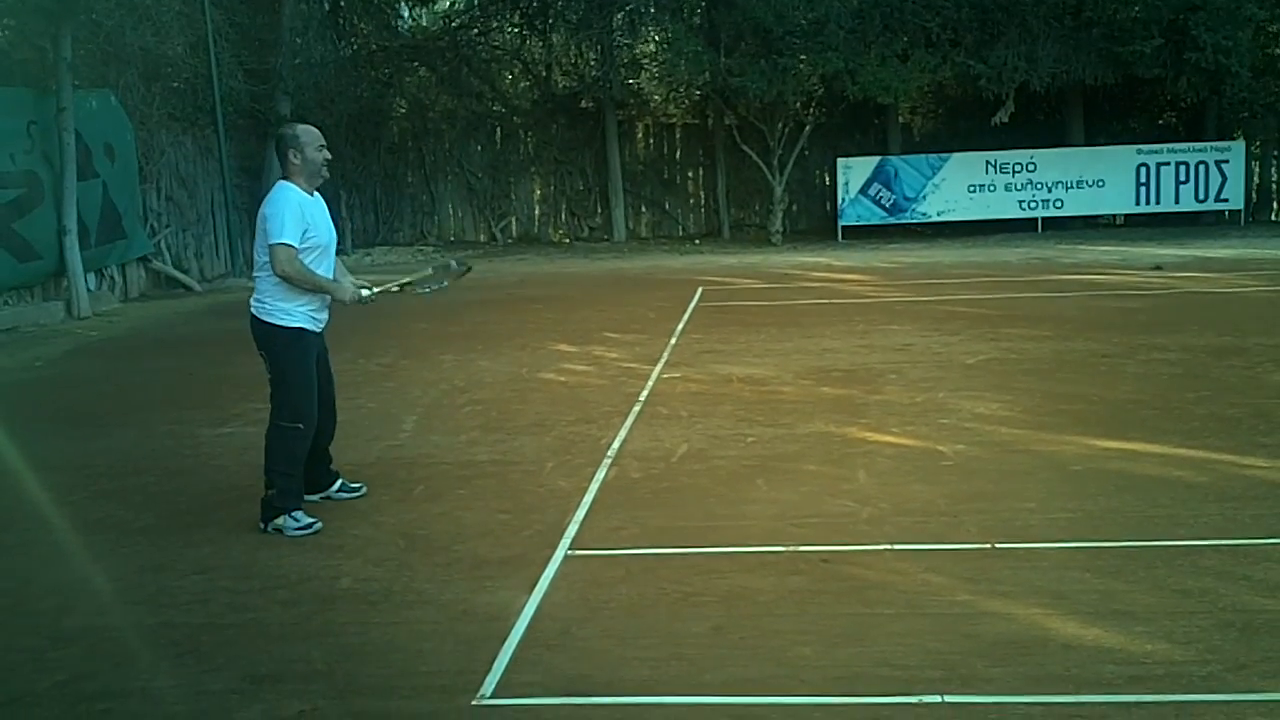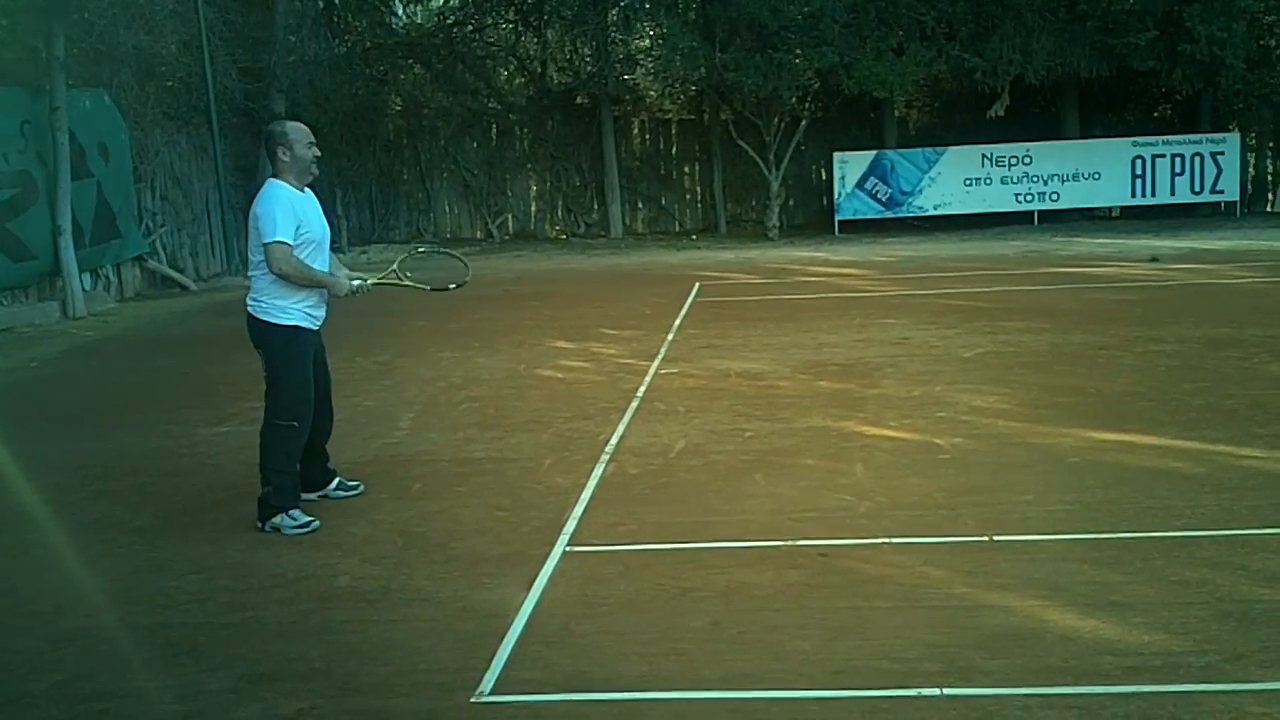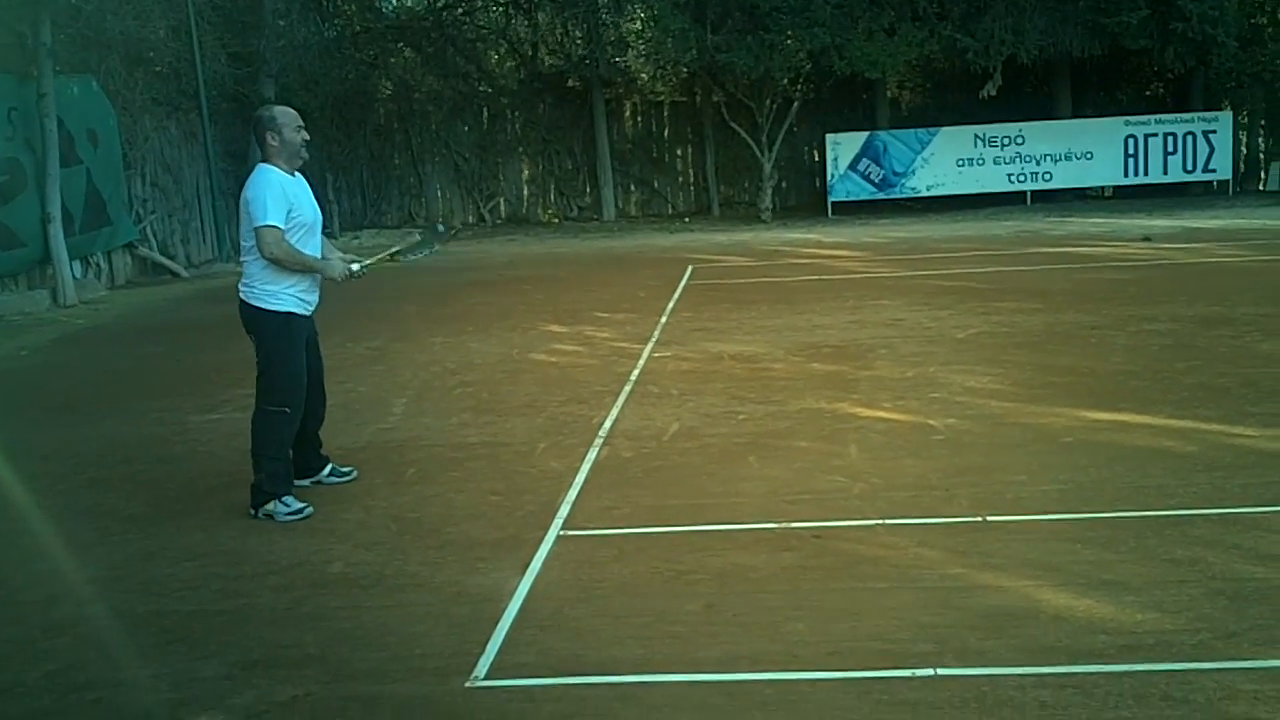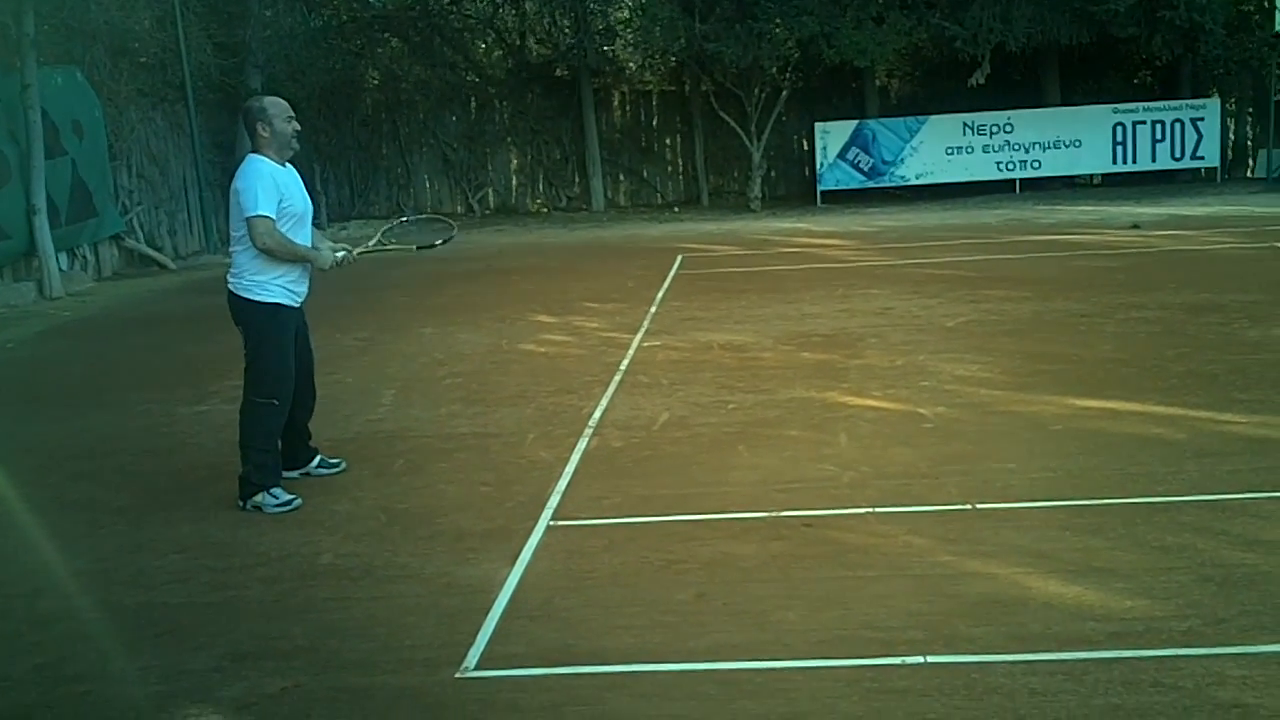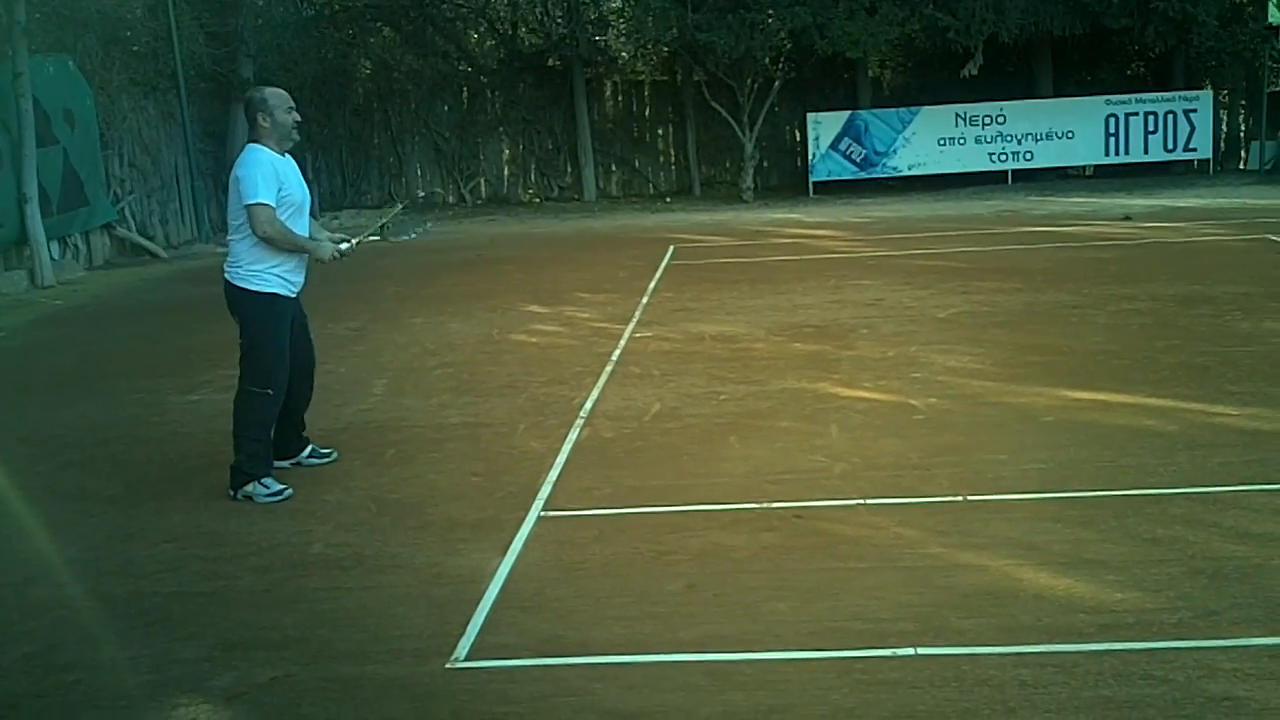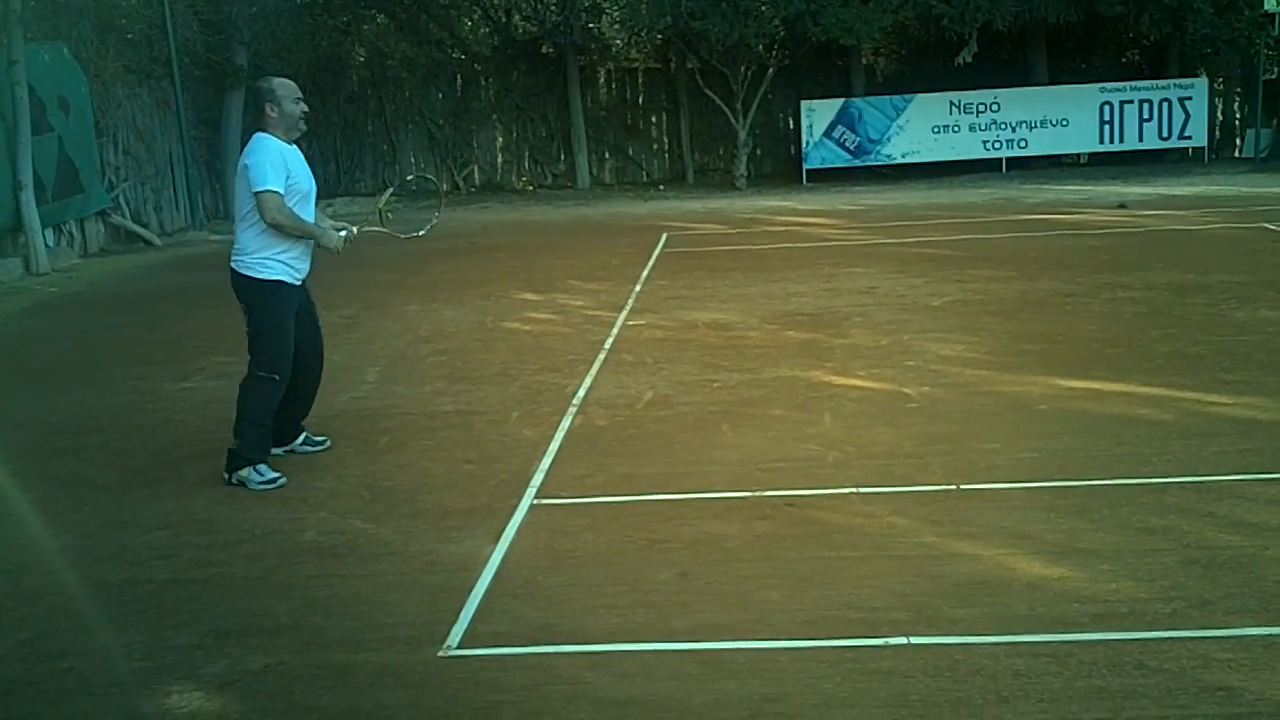
dt=0.2s
person 1, frame 1
left shoulder: (314, 200)
right shoulder: (286, 201)
right elbow: (285, 265)
left wrist: (348, 280)
right wrist: (334, 289)
left hip: (306, 325)
right hip: (282, 326)
left knee: (322, 409)
right knee: (295, 416)
left ankle: (318, 480)
right ankle: (279, 509)
person 1, frame 2
left shoulder: (305, 196)
right shoulder: (276, 199)
right elbow: (281, 263)
left wrist: (343, 273)
right wrist: (330, 282)
left hip: (304, 323)
right hip: (279, 324)
left knee: (318, 407)
right knee: (289, 414)
left ankle: (315, 479)
right ankle: (276, 508)
person 1, frame 3
left shoulder: (296, 180)
right shoulder: (267, 183)
right elbow: (272, 248)
left wrist: (337, 257)
right wrist: (323, 266)
left hip: (296, 309)
right hip: (272, 310)
left knee: (311, 393)
right knee: (280, 400)
left ankle: (309, 465)
right ankle: (269, 494)
person 1, frame 4
left shoulder: (286, 171)
right shoulder: (257, 173)
right elbow: (264, 237)
left wrist: (327, 246)
right wrist: (314, 257)
left hip: (286, 300)
right hip: (261, 302)
left knee: (300, 384)
right knee: (269, 393)
left ankle: (297, 456)
right ankle: (257, 486)
person 1, frame 5
left shoulder: (284, 161)
right shoulder: (257, 162)
right elbow: (265, 226)
left wrist: (325, 236)
right wrist: (313, 248)
left hip: (282, 290)
right hip: (257, 291)
left knee: (300, 371)
right knee: (264, 383)
left ankle: (289, 446)
right ankle: (249, 475)
person 1, frame 6
left shoulder: (290, 151)
right shoulder: (265, 151)
right elbow: (274, 213)
left wrist: (329, 224)
right wrist: (320, 235)
left hip: (288, 278)
right hip: (263, 278)
left knee: (308, 358)
right knee: (270, 368)
left ankle: (284, 434)
right ankle: (245, 461)
